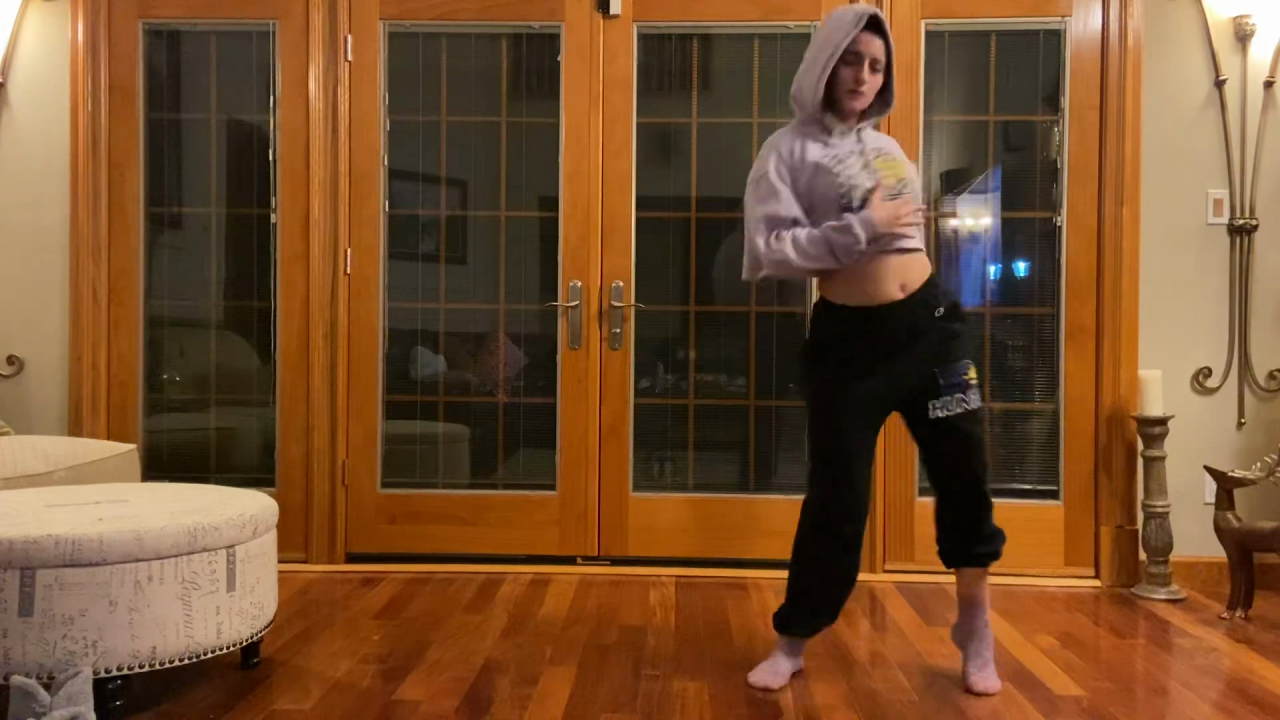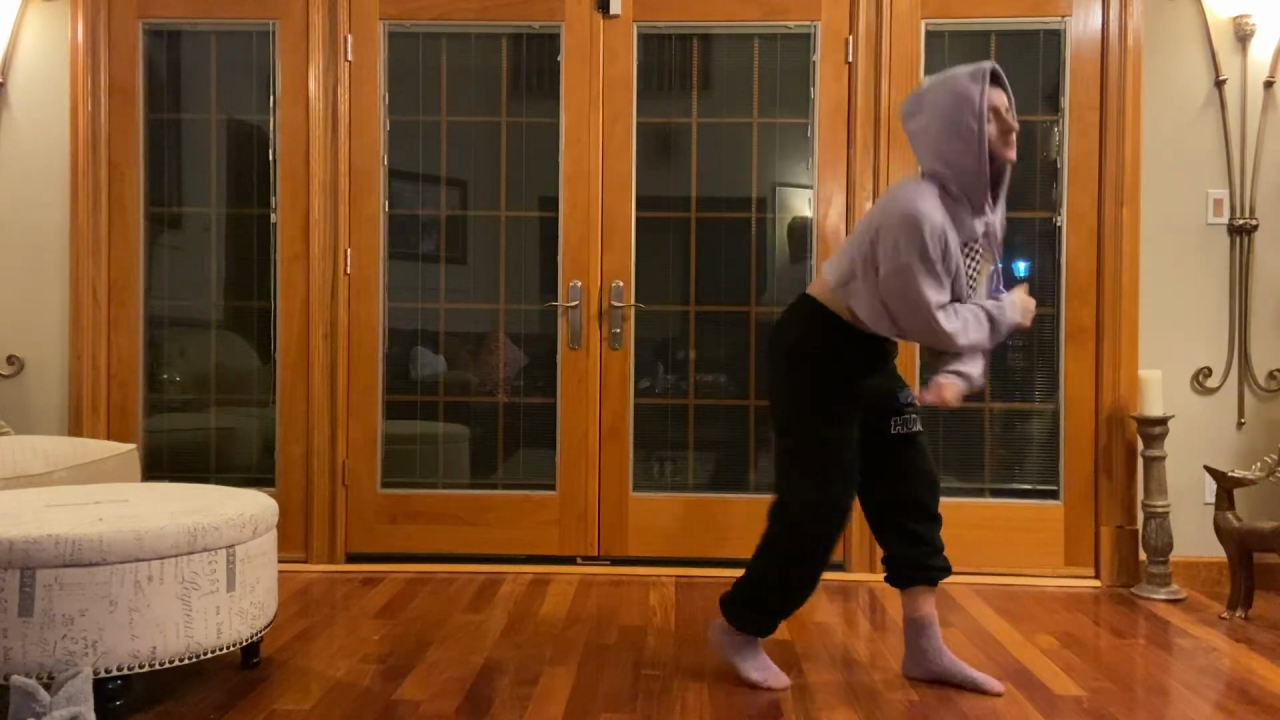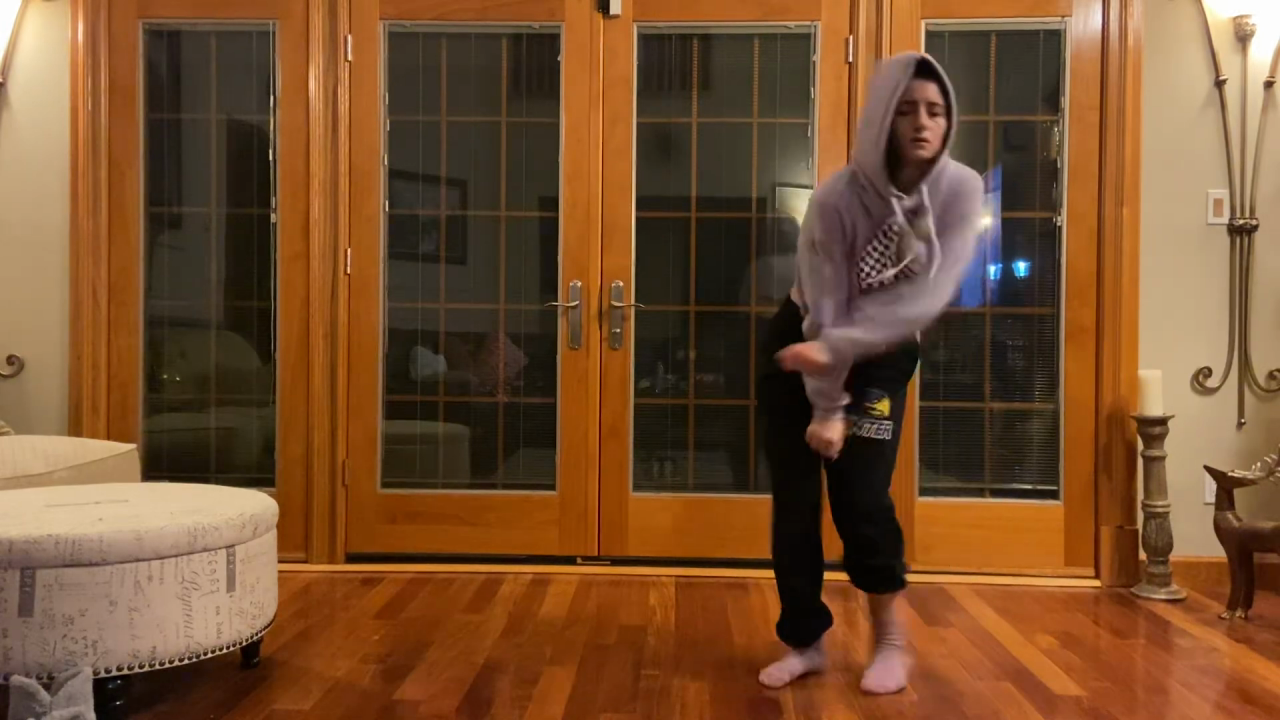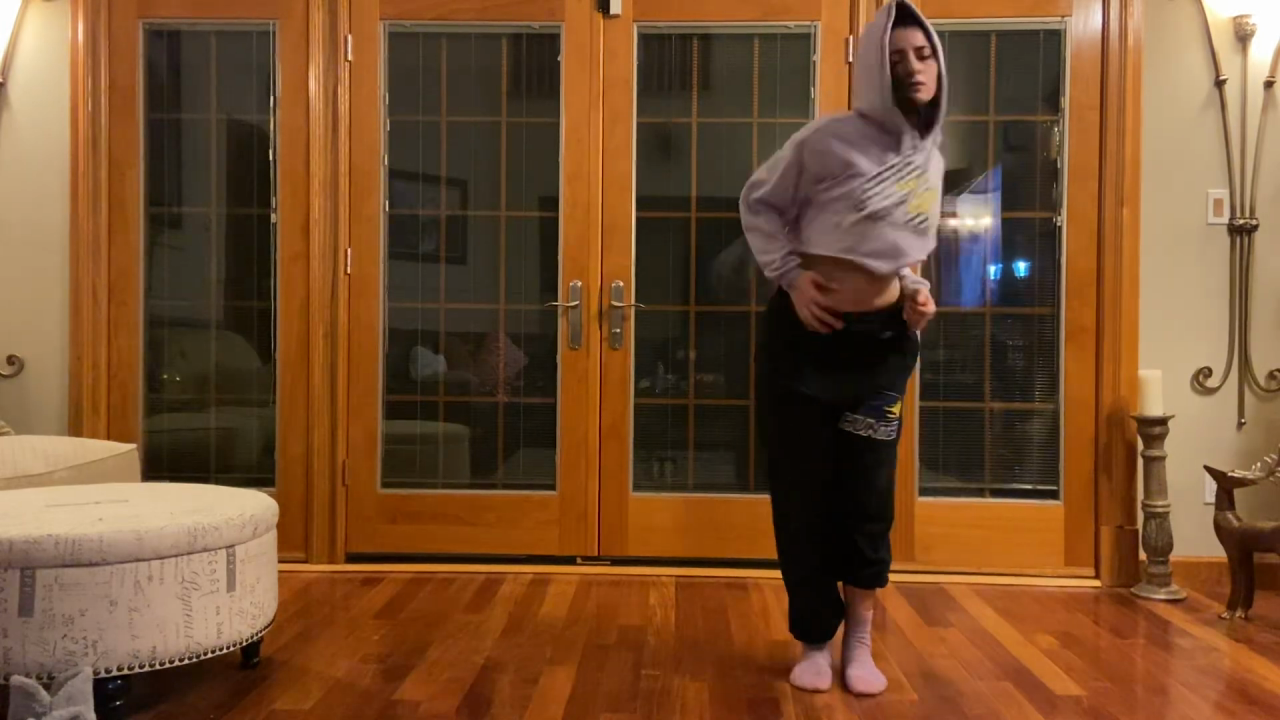
dt=0.5s
person 1, frame 1
left shoulder: (881, 146)
right shoulder: (787, 151)
right elbow: (773, 247)
right wrist: (863, 228)
left hip: (926, 324)
right hip: (849, 340)
left knee: (964, 477)
right knee: (840, 498)
left ankle: (975, 634)
right ankle: (792, 641)
person 1, frame 2
left shoulder: (984, 210)
right shoulder: (916, 209)
left elbow: (965, 308)
right elbow: (932, 321)
left wrist: (959, 374)
right wrist: (1006, 312)
left hip: (869, 356)
right hip: (819, 349)
left knee: (912, 490)
right knee: (819, 501)
left ankle: (924, 648)
right ankle: (740, 629)
person 1, frame 3
left shoulder: (961, 192)
right shoulder: (839, 197)
left elbow: (926, 298)
right elbow: (823, 302)
left wrist: (837, 344)
right wrist: (824, 408)
left hip: (880, 353)
right hip: (798, 343)
left knee: (861, 495)
right knee: (794, 495)
left ankle: (892, 643)
right ankle: (803, 638)
person 1, frame 4
left shoulder: (929, 159)
right shoulder: (831, 139)
right elbow: (758, 204)
left wrist: (914, 287)
right wrist: (792, 278)
left hip: (881, 342)
right hip: (803, 336)
left knee: (866, 495)
right knee: (800, 493)
left ankle: (858, 643)
right ankle: (814, 639)
